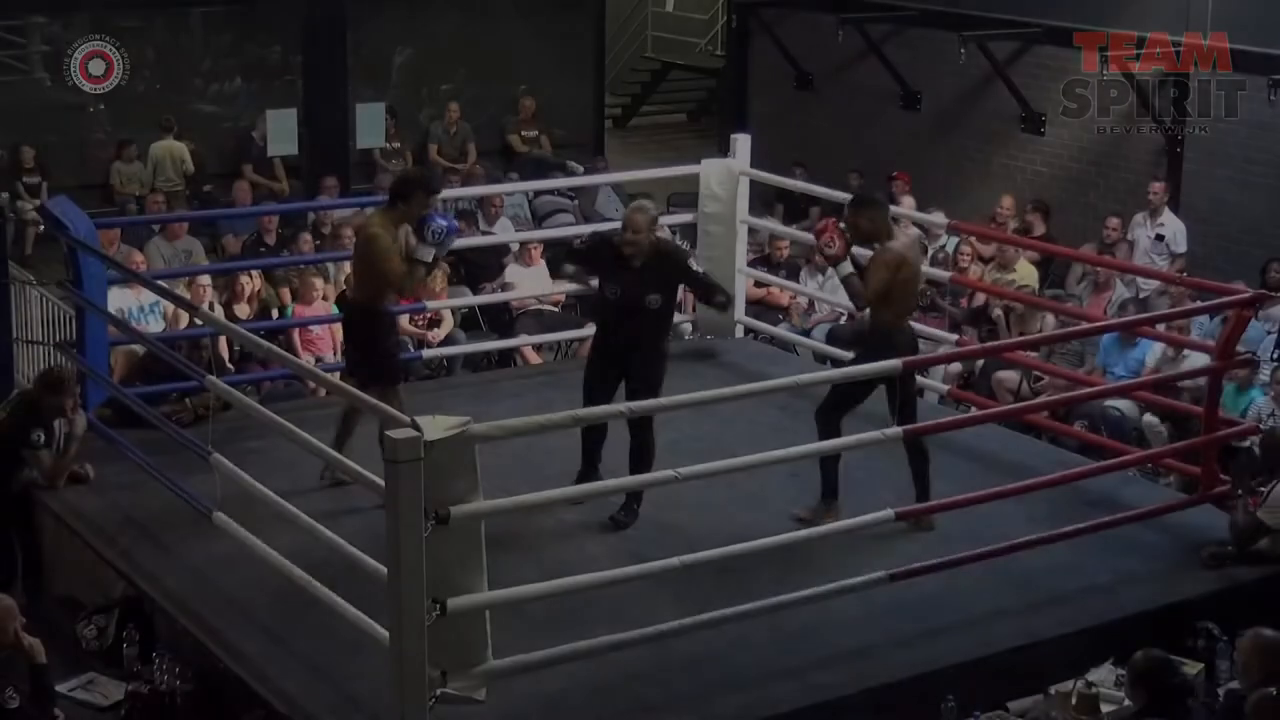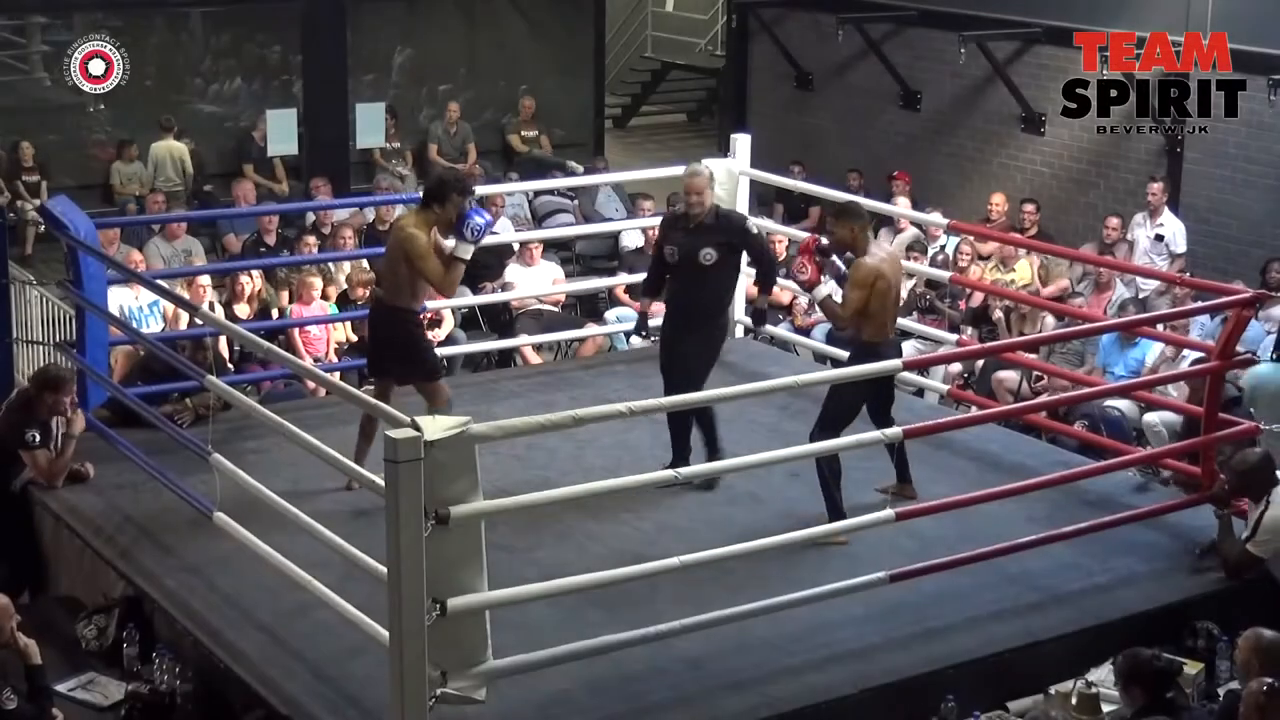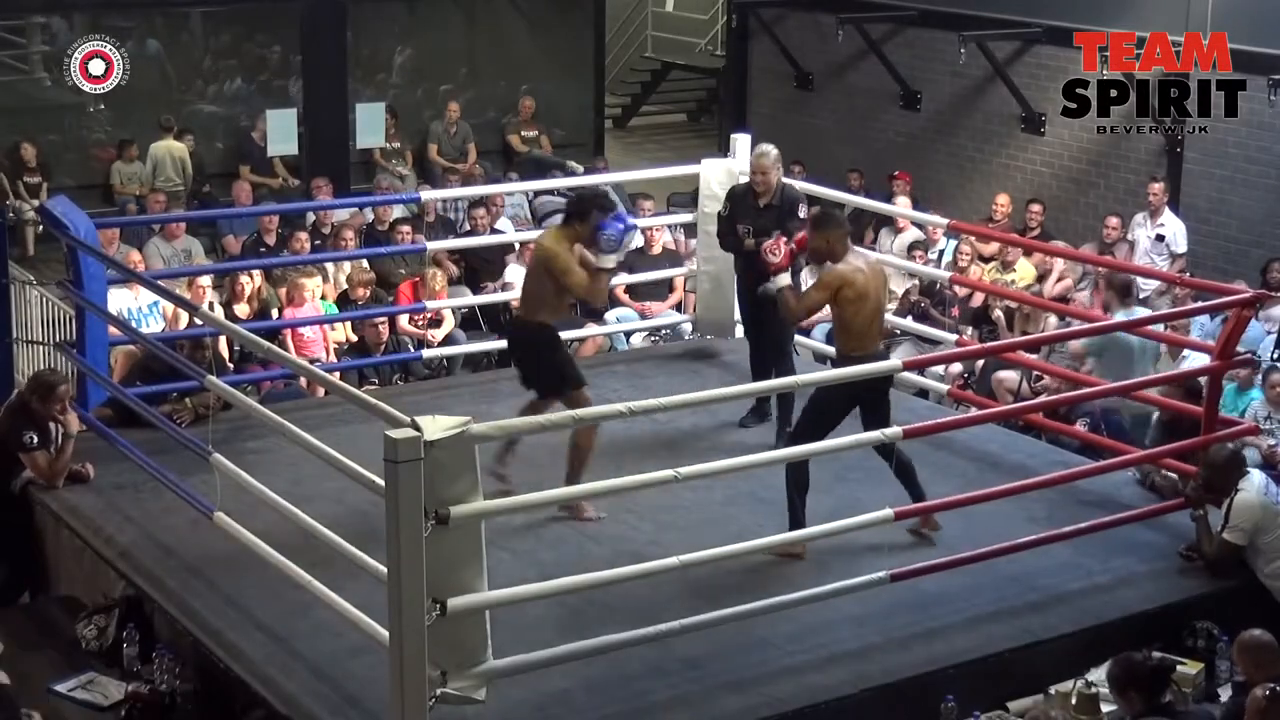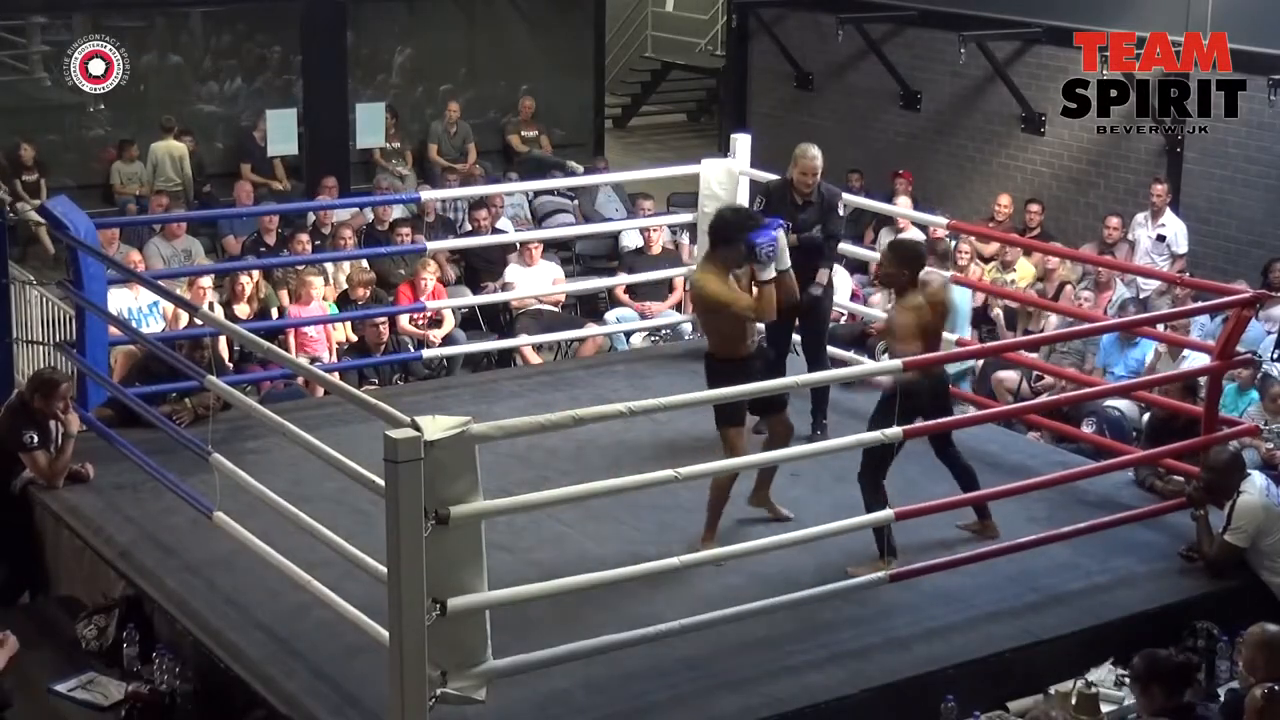
dt=1s
person 1, frame 1
left shoulder: (890, 253)
right shoulder: (907, 243)
left elbow: (862, 299)
right elbow: (873, 284)
left wrist: (839, 262)
right wrist: (848, 256)
left hip: (883, 343)
right hip: (902, 339)
left knee: (828, 414)
right knee: (907, 425)
left ankle: (828, 504)
person 1, frame 2
left shoulder: (866, 266)
right shoulder: (886, 252)
left elbow: (842, 320)
left wrist: (815, 285)
right wrist: (829, 261)
left hip: (869, 355)
right hip: (888, 349)
left knee: (823, 435)
right knee: (882, 417)
left ankle: (836, 525)
right ankle: (905, 484)
person 1, frame 3
left shoulder: (837, 274)
right shoulder: (873, 266)
left elbow: (794, 314)
left wrist: (779, 273)
right wrist: (811, 259)
left hip: (851, 370)
right hip: (878, 364)
left knee: (798, 446)
right knee: (885, 443)
left ankle: (796, 537)
right ankle: (926, 514)
person 1, frame 4
left shoulder: (902, 316)
right shoulder: (935, 284)
left elbow: (909, 374)
left hip: (912, 392)
right hip: (936, 384)
left knee: (870, 474)
right knee: (947, 451)
left ankle: (886, 559)
right ankle: (985, 521)
person 2, frame 1
left shoulder: (402, 228)
right shoulder: (377, 234)
left elbow: (414, 272)
right elbow: (406, 289)
left wrist: (432, 251)
left hip: (371, 315)
right hip: (368, 318)
left knee: (362, 395)
right knee: (391, 402)
left ankle: (333, 465)
person 2, frame 2
left shoulder: (421, 225)
right shoulder: (413, 235)
left elbow: (443, 264)
right elbow: (447, 287)
left wrist: (462, 243)
right wrist: (466, 245)
left hip: (385, 314)
right hip: (400, 320)
left knee: (380, 395)
right knee: (440, 399)
person 2, frame 3
left shoulder: (568, 244)
right shoulder: (556, 250)
left elbow: (597, 278)
right elbow: (596, 298)
left wrist: (612, 253)
right wrist: (608, 255)
left hip: (527, 331)
right hip: (537, 336)
left knee: (546, 399)
right knee: (586, 413)
left ankle: (501, 460)
right ankle: (571, 499)
person 2, frame 4
left shoulder: (738, 264)
right shoulder: (707, 283)
right elbow: (765, 314)
left wrist: (779, 256)
right wrist: (766, 268)
left hip: (756, 356)
right hip: (726, 367)
left knee: (783, 429)
right knee: (736, 456)
left ankle: (761, 495)
right ankle: (708, 538)
person 3, frame 1
left shoulder: (671, 258)
right shoulder: (605, 248)
left elbow: (713, 290)
right elbow: (569, 260)
left wrist: (717, 296)
right wrist: (571, 271)
left hip: (648, 351)
right hip: (606, 344)
left knee: (640, 423)
right knee: (592, 411)
left ankle: (634, 500)
right ankle: (588, 473)
person 3, frame 2
left shoulder: (731, 223)
right shoulder: (671, 223)
left elbow: (766, 260)
right elbow: (657, 270)
left wrist: (761, 304)
right wrist: (644, 310)
left hip: (710, 322)
right hip: (674, 318)
left knee: (689, 389)
right knee: (673, 390)
left ankle: (714, 456)
right ankle: (680, 460)
person 3, frame 3
left shoulder: (793, 199)
right shoulder: (737, 195)
right elbow: (725, 239)
right wrist: (756, 244)
right hip: (748, 282)
left knee: (781, 352)
right knee: (757, 346)
left ankle: (786, 425)
right ankle: (761, 405)
person 3, frame 4
left shoulder: (831, 197)
right shoulder: (772, 192)
left elbow: (831, 245)
left wrist: (819, 284)
right wrist: (795, 240)
left hip: (815, 284)
left knee: (816, 352)
right knee: (775, 349)
left ankle: (819, 421)
person 4, frame 1
left shoulder: (38, 403)
right shoulder: (28, 421)
left elbow: (52, 458)
right elbow: (55, 479)
left wrist: (74, 467)
right wrist: (76, 435)
left knee: (32, 554)
person 4, frame 2
left shoulder: (43, 406)
right shoulder: (23, 422)
left elbow: (50, 458)
right elbow: (52, 479)
left wrist: (73, 468)
right wrist: (73, 434)
left knee: (28, 558)
person 4, frame 3
left shoulder: (42, 410)
right shoulder: (21, 424)
left elbow: (51, 462)
right elbow: (53, 479)
left wrist: (73, 469)
right wrist: (70, 434)
left knee: (26, 559)
right knee: (20, 566)
person 4, frame 4
left shoulder: (41, 412)
right shoulder: (20, 424)
left elbow: (51, 462)
right elbow: (53, 479)
left wrist: (74, 470)
right wrist: (70, 434)
left knee: (28, 562)
right knee: (23, 568)
